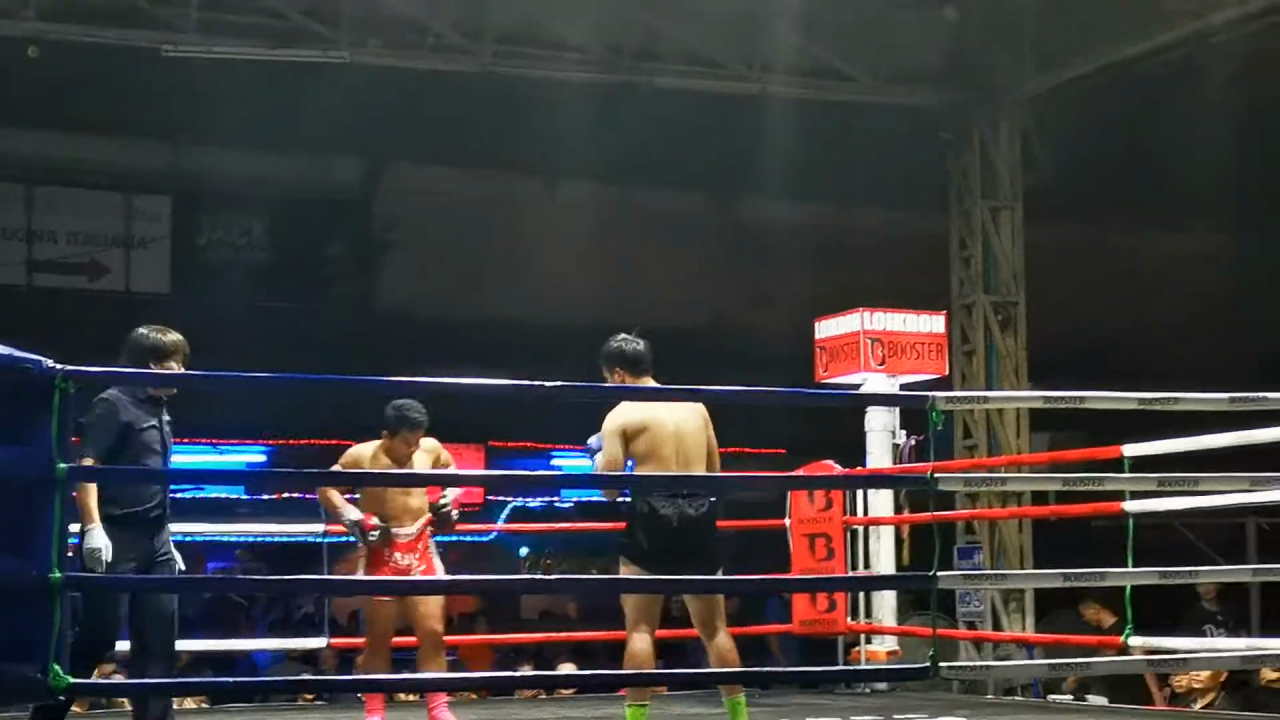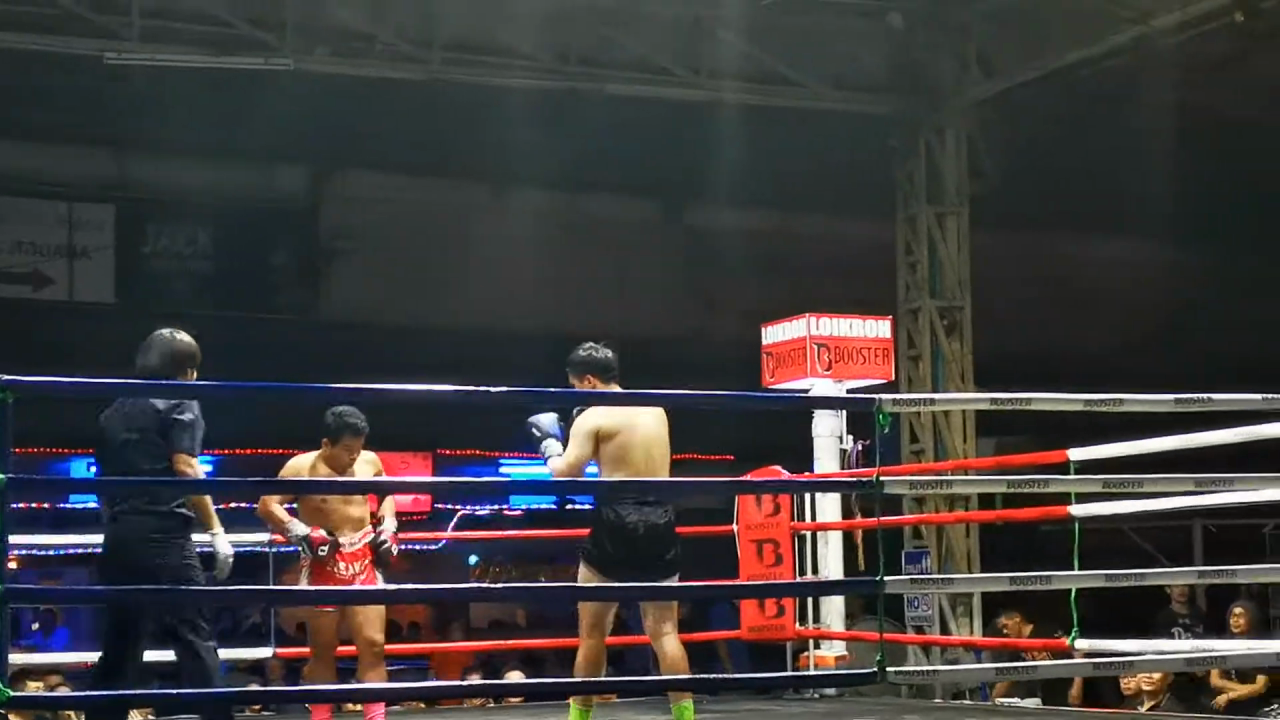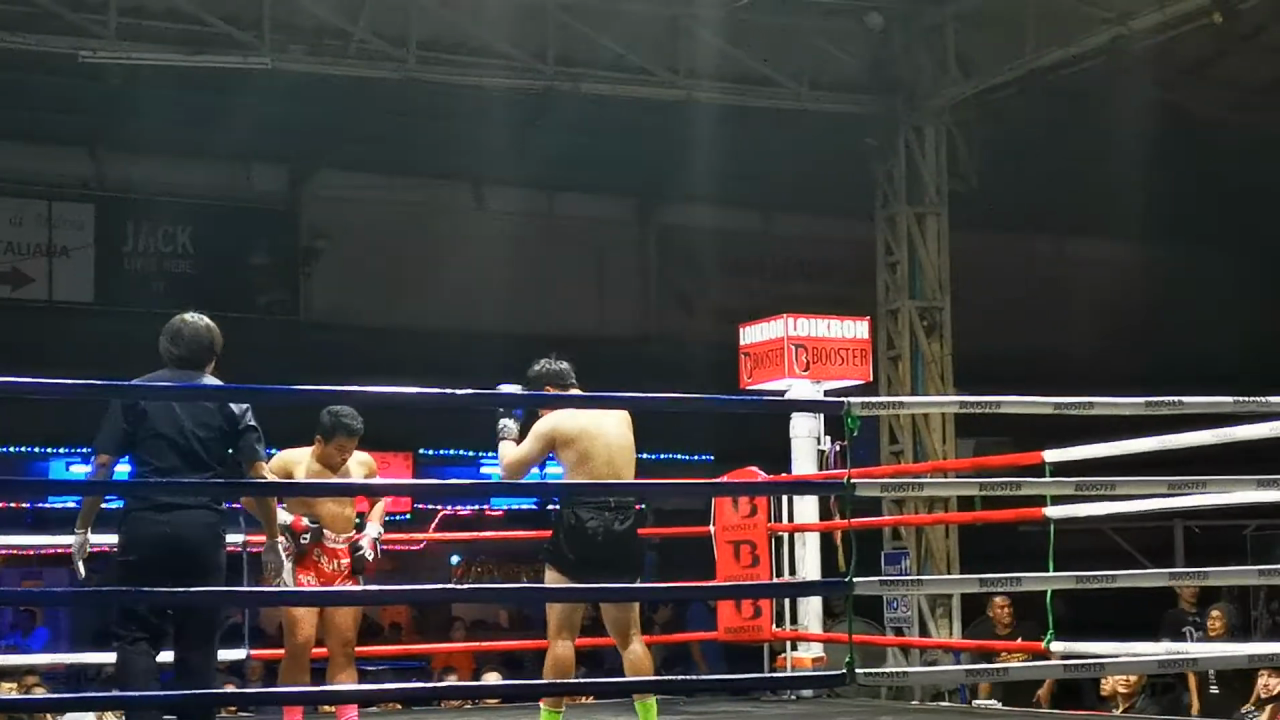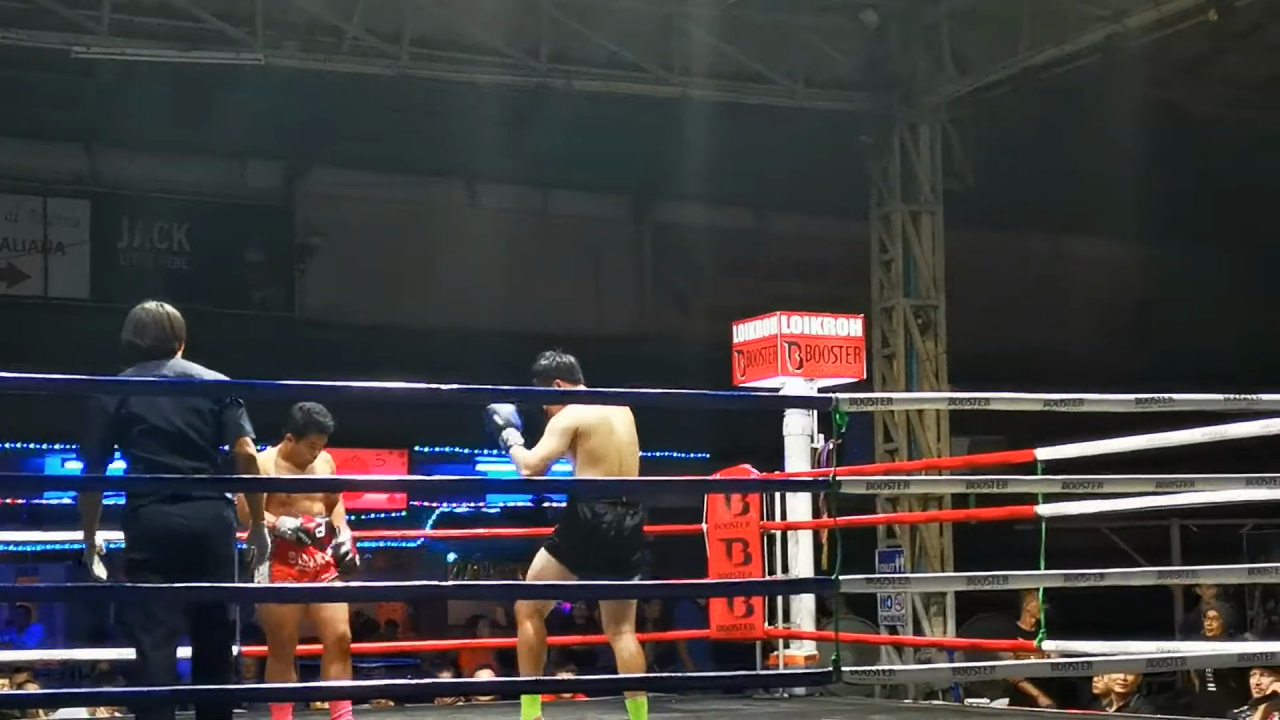
dt=0.4s
person 1, frame 1
left shoulder: (159, 410)
right shoulder: (113, 405)
right elbow: (84, 467)
left wrist: (165, 539)
right wrist: (93, 528)
left hip: (154, 539)
right hip: (115, 537)
left knee: (157, 638)
right knee: (99, 636)
person 1, frame 2
left shoulder: (115, 410)
right shoulder: (181, 404)
left elbow: (103, 479)
right elbow: (185, 468)
right wrist: (215, 531)
left hip: (122, 536)
right hip: (163, 535)
left knee: (120, 644)
right knee: (195, 640)
person 1, frame 3
left shoulder: (133, 394)
right shoulder: (231, 402)
left elbow: (102, 465)
right elbow: (259, 476)
left wrist: (82, 528)
right wrist: (272, 540)
left hip: (144, 528)
right hip: (202, 530)
left knee: (136, 638)
right knee: (197, 646)
person 1, frame 4
left shoulder: (113, 394)
right shoulder: (215, 383)
left elbow: (93, 473)
right elbow: (246, 454)
left wrist: (90, 539)
right wrist: (258, 522)
left hip: (151, 525)
right hip: (211, 520)
left knee: (155, 643)
right knee: (215, 640)
person 2, frame 1
left shoulder: (620, 417)
right shoulder: (694, 404)
left elbow: (609, 487)
right elbow: (713, 470)
left wrist: (600, 456)
left hip: (652, 519)
right hip: (698, 517)
left knee: (639, 629)
right knee: (713, 629)
person 2, frame 2
left shoulder: (592, 418)
right shoulder: (655, 411)
left elbow: (565, 478)
left wrist: (550, 444)
left hip: (616, 525)
right hip: (660, 524)
left knee: (593, 634)
right knee: (664, 633)
person 2, frame 3
left shoulder: (553, 424)
right shoulder: (620, 413)
left elbow: (511, 469)
left wrist: (508, 424)
left hip: (579, 528)
right hip: (623, 527)
left knee: (561, 636)
right knee: (628, 636)
person 2, frame 4
left shoulder: (569, 417)
right shoulder: (619, 409)
left elbow: (532, 468)
left wrist: (509, 433)
right wrist: (551, 425)
left hip: (588, 522)
right hip: (627, 525)
left knee: (528, 611)
right knee: (622, 630)
person 3, frame 1
left shoulder: (430, 449)
right shoulder: (361, 456)
left elbow: (450, 468)
right elbow: (326, 489)
left wrist: (450, 496)
right wrist: (355, 519)
left hip: (421, 550)
right hip: (381, 553)
left knee: (432, 633)
right knee: (379, 640)
person 3, frame 2
left shoulder: (370, 462)
right shoulder: (301, 467)
left elbow: (387, 494)
right elbow: (267, 505)
left wrist: (388, 527)
right wrist: (302, 533)
left hip: (364, 561)
right hip: (323, 565)
left knee: (373, 645)
right knee: (323, 649)
person 3, frame 3
left shoulder: (363, 463)
right shoulder: (291, 461)
left elbow: (380, 497)
left wrist: (371, 533)
right wrist: (285, 521)
left hip: (344, 563)
right hip: (303, 560)
left knee: (344, 648)
right knee: (299, 645)
person 3, frame 4
left shoulder: (325, 462)
right shoulder: (262, 463)
right elbow: (245, 510)
left wrist: (344, 535)
right wrist: (285, 525)
left hip: (322, 560)
right hip: (280, 562)
left knee: (339, 639)
right knee: (282, 648)
